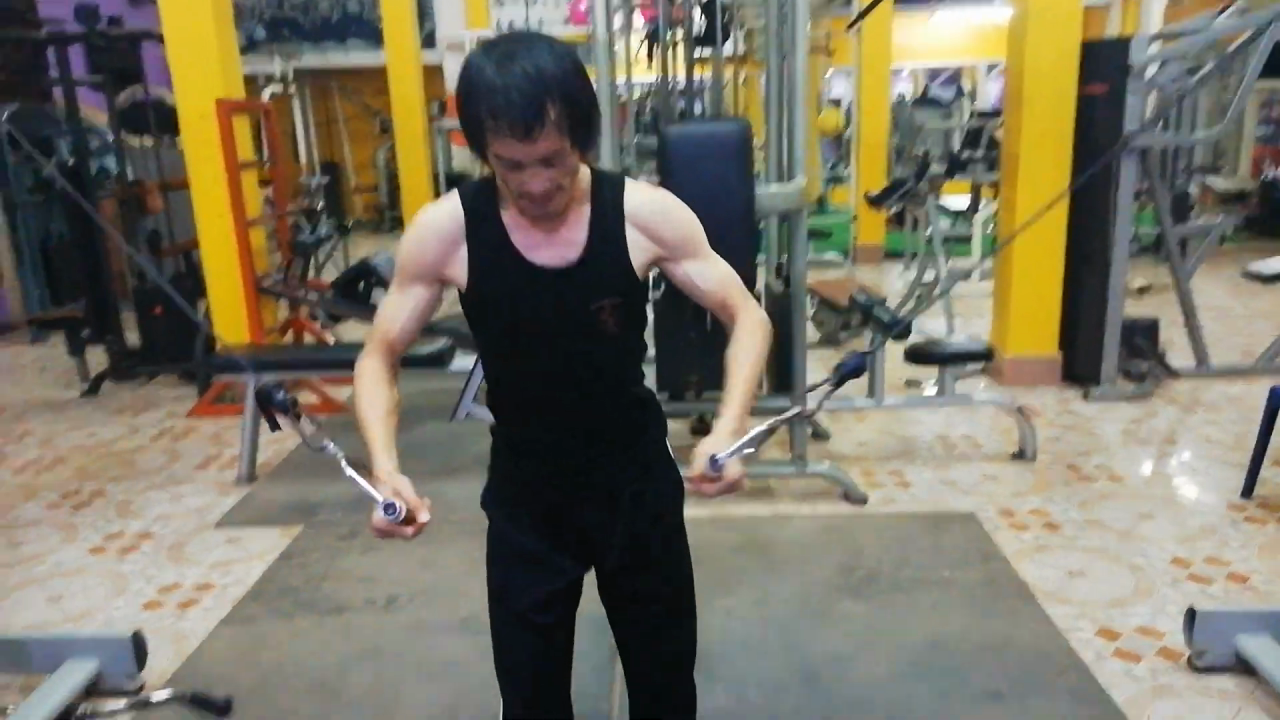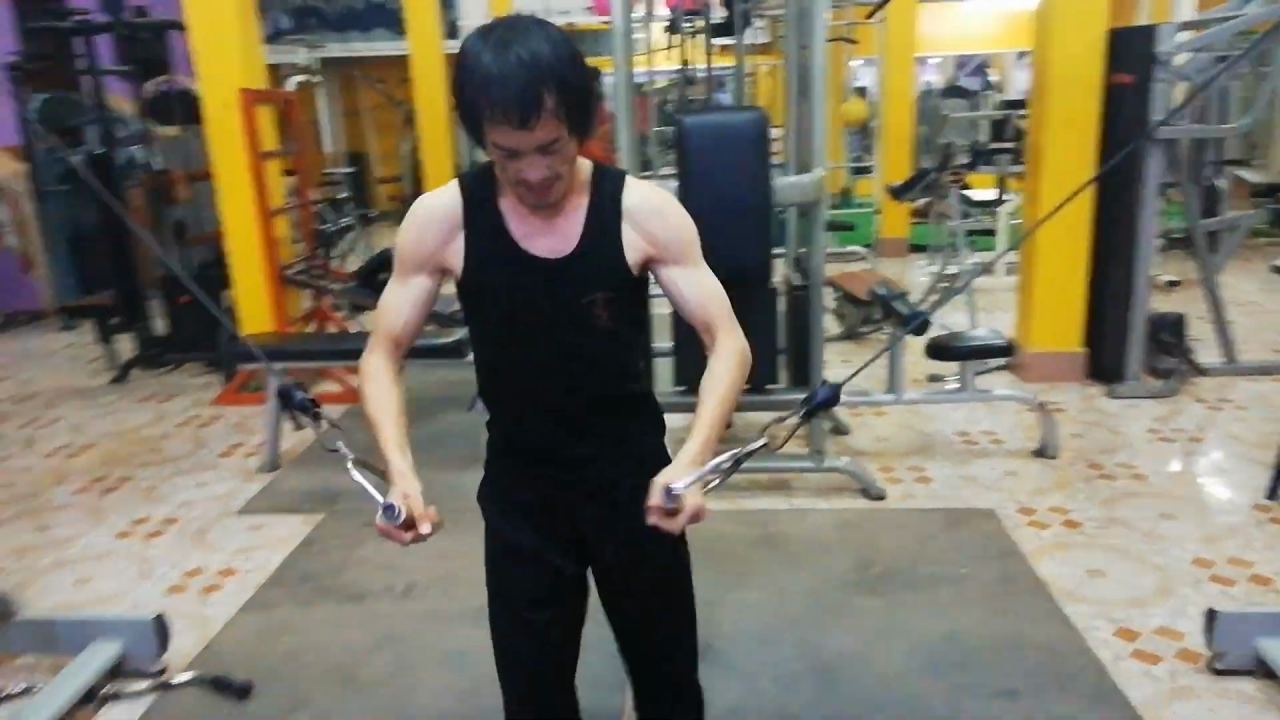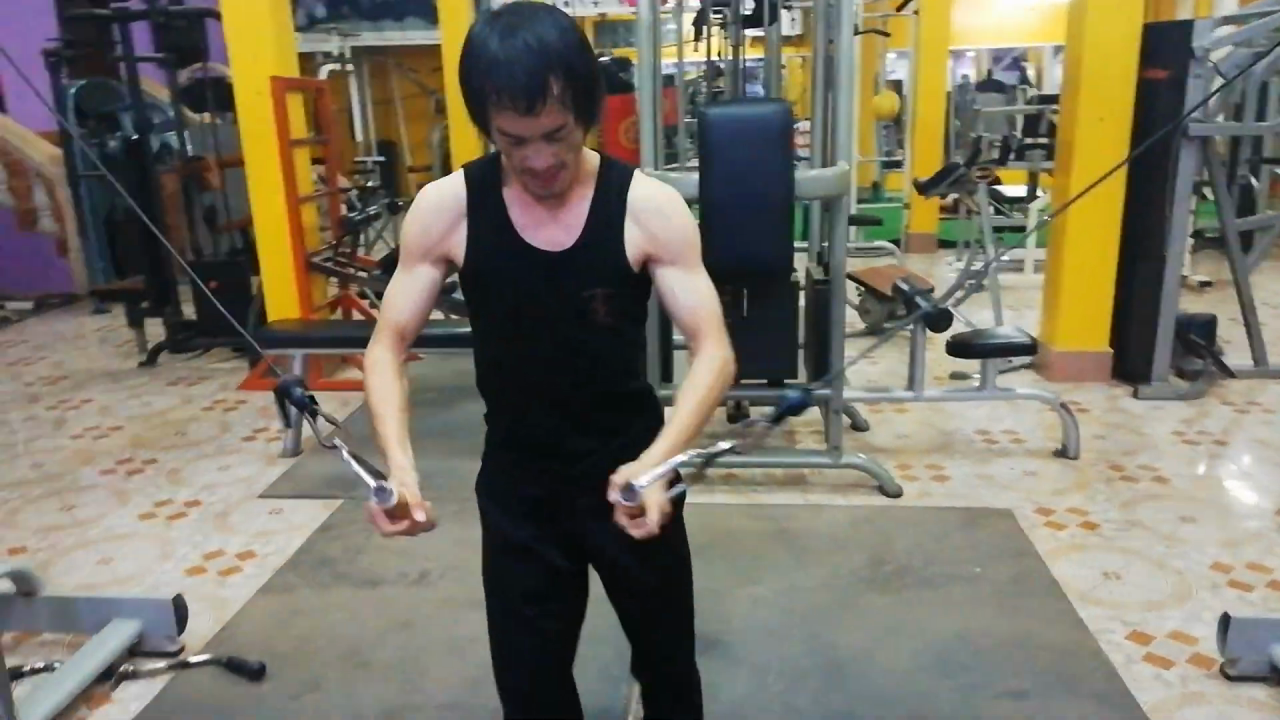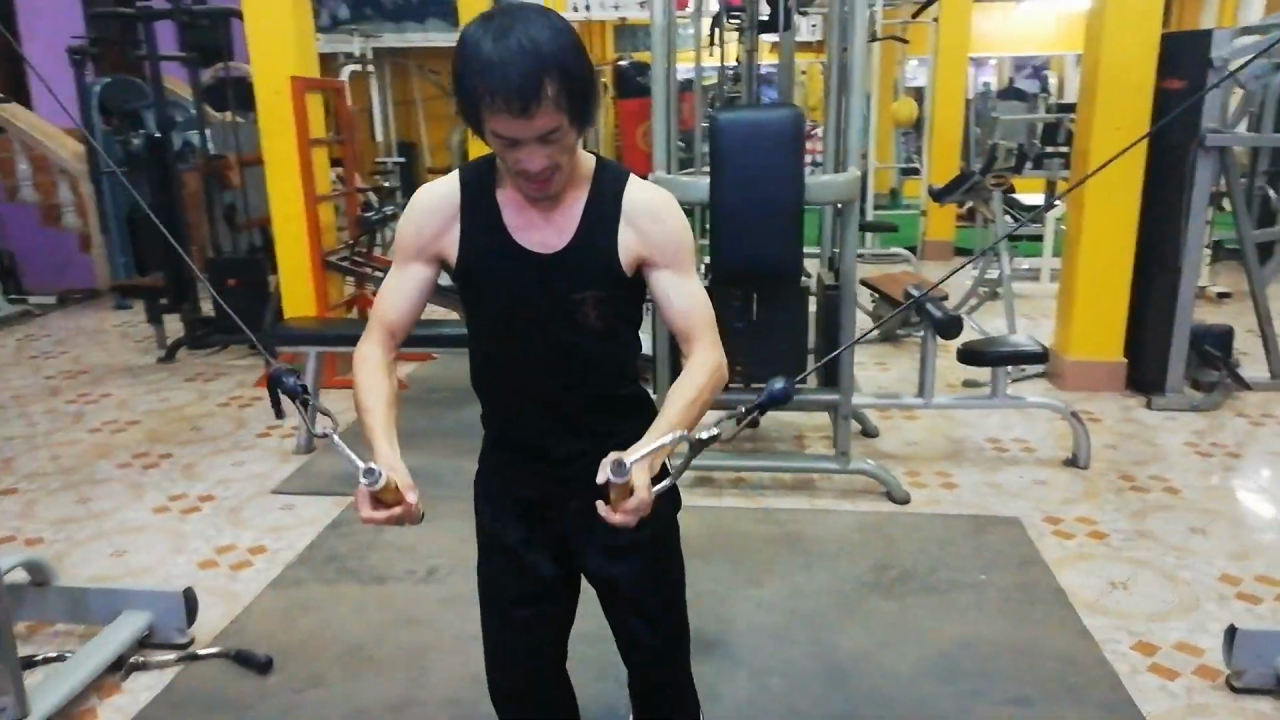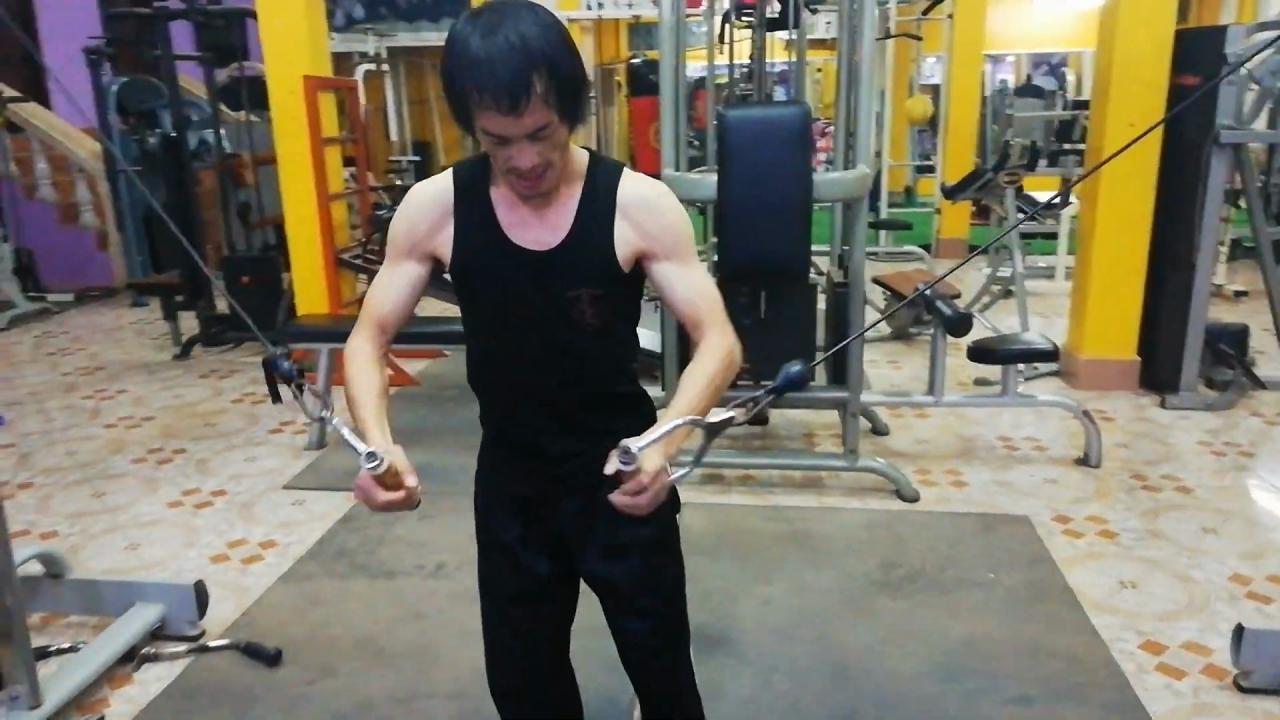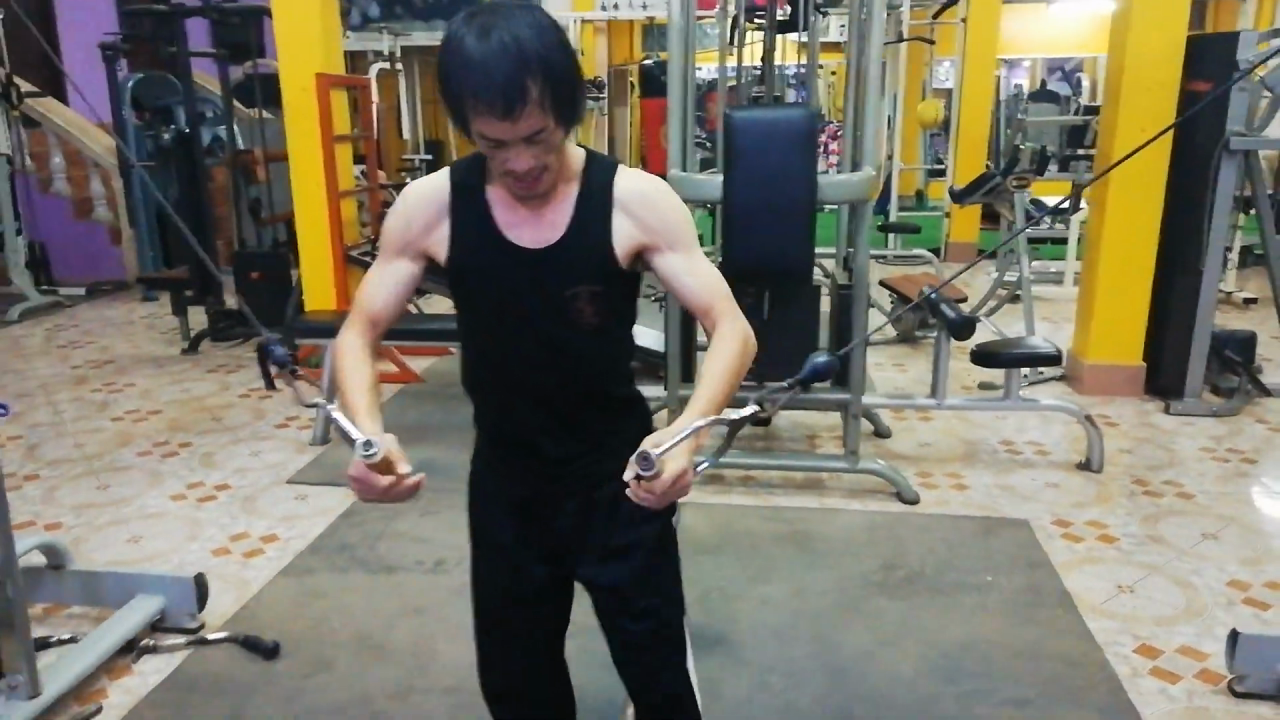
dt=0.1s
person 1, frame 1
left shoulder: (643, 212)
right shoulder: (445, 230)
left elbow: (743, 314)
right elbow: (379, 357)
left wrist: (727, 428)
right wrist: (385, 468)
left hip: (636, 483)
right hip: (524, 497)
person 1, frame 2
left shoulder: (644, 209)
right shoulder: (441, 219)
left elbow: (727, 342)
right elbow: (384, 355)
left wrist: (693, 459)
right wrist: (401, 470)
left hip: (633, 483)
right hip: (519, 495)
person 1, frame 3
left shoulder: (648, 206)
right shoulder: (447, 208)
left elbow: (712, 351)
right elbow: (388, 347)
left wrist: (659, 461)
right wrist: (400, 464)
left hip: (628, 480)
right hip: (518, 489)
left knee: (667, 661)
person 1, frame 4
left shoulder: (642, 209)
right shoulder: (443, 208)
left elbow: (705, 355)
right elbow: (379, 345)
left wrist: (650, 455)
right wrist: (384, 456)
left hip: (619, 482)
right hip: (511, 489)
person 1, frame 5
left shoulder: (639, 203)
right shoulder: (436, 207)
left elbow: (718, 342)
right elbow: (369, 339)
left wrist: (665, 439)
right wrist: (379, 443)
left hip: (620, 478)
right hip: (510, 488)
person 1, frame 6
left shoulder: (635, 200)
right shoulder: (432, 204)
left elbow: (731, 329)
right elbow: (359, 334)
left wrist: (688, 432)
right wrist: (367, 432)
left hip: (621, 482)
right hip: (505, 485)
